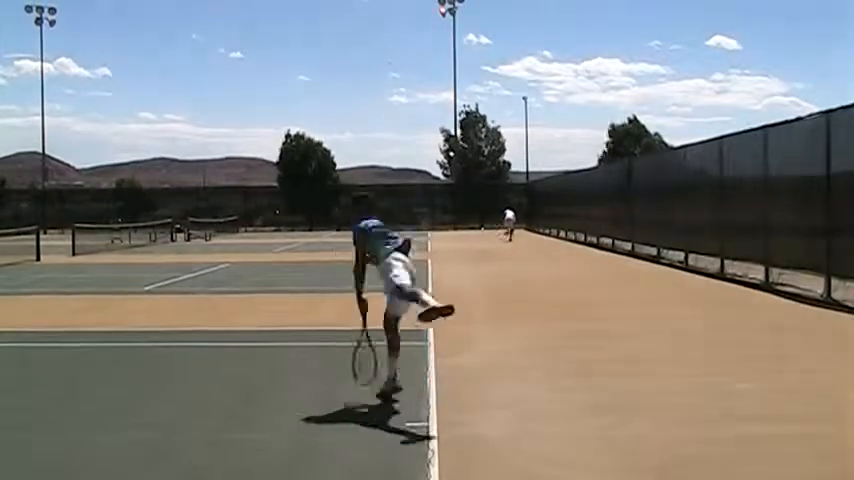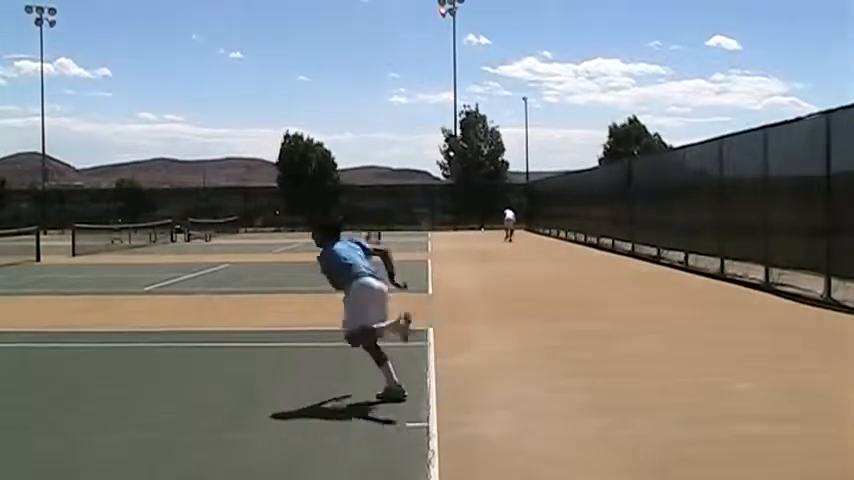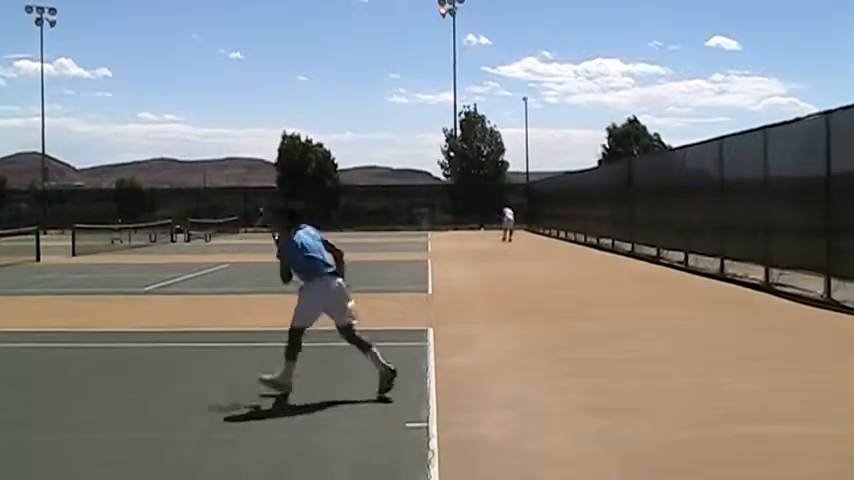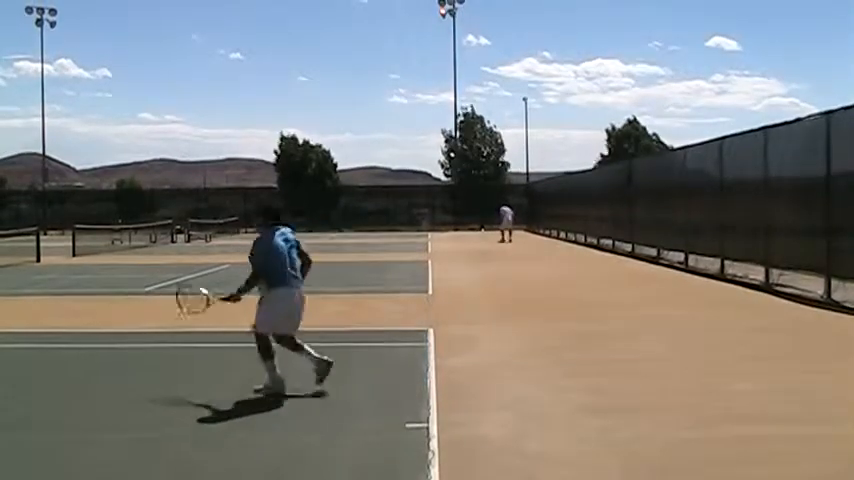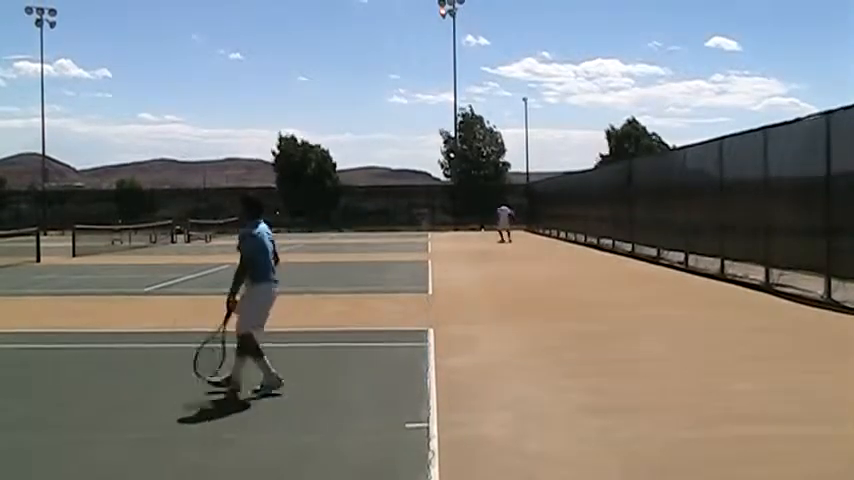
dt=0.2s
person 1, frame 1
left shoulder: (360, 228)
right shoulder: (375, 226)
left elbow: (359, 263)
right elbow: (406, 242)
left wrist: (359, 296)
left hip: (392, 262)
left knee: (400, 290)
right knee: (390, 322)
left ankle: (433, 305)
right ankle: (392, 379)
person 1, frame 2
left shoulder: (325, 256)
right shoulder: (352, 242)
left elbow: (338, 285)
right elbow: (384, 252)
right wrist: (392, 278)
left hip: (360, 287)
right hip: (379, 287)
left knee: (355, 337)
right knee: (368, 341)
left ankle: (397, 324)
right ankle: (394, 386)
person 1, frame 3
left shoulder: (284, 242)
right shoulder: (310, 230)
left elbow: (285, 278)
right elbow: (337, 252)
left wrist: (292, 265)
right wrist: (341, 276)
left hip: (316, 286)
right hip: (336, 283)
left knee: (295, 331)
right knee: (348, 331)
left ankle: (285, 379)
right ankle: (382, 367)
person 1, frame 4
left shoulder: (262, 241)
right shoulder: (288, 233)
left elbow: (256, 275)
right elbow: (307, 261)
left wrist: (238, 293)
left hip: (278, 294)
right hip: (296, 292)
left knee: (261, 335)
right knee: (284, 337)
left ankle: (275, 382)
right ankle: (319, 361)
person 1, frame 5
left shoulder: (248, 234)
right shoulder: (263, 229)
left elbow: (244, 267)
right elbow: (275, 259)
left wrist: (232, 294)
left hip: (259, 288)
right hip: (268, 287)
left knee: (245, 334)
right knee: (244, 332)
left ankle: (271, 378)
right ankle: (235, 378)
